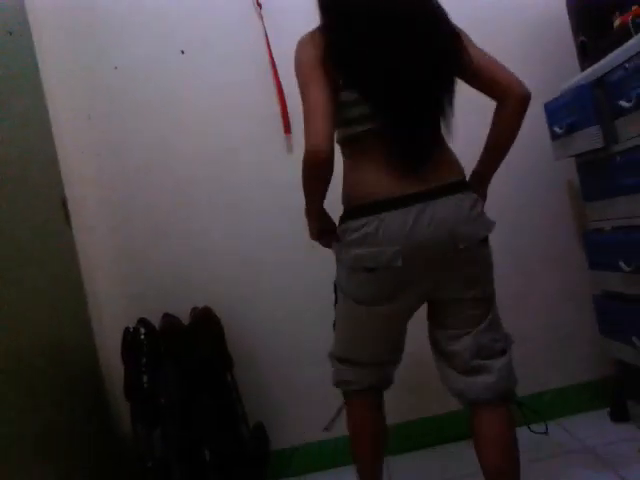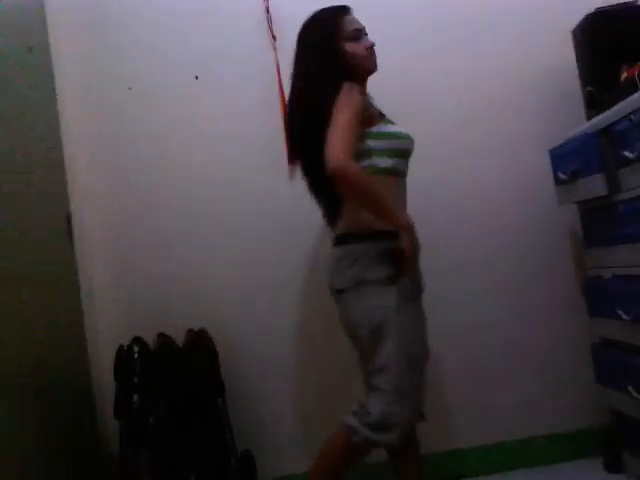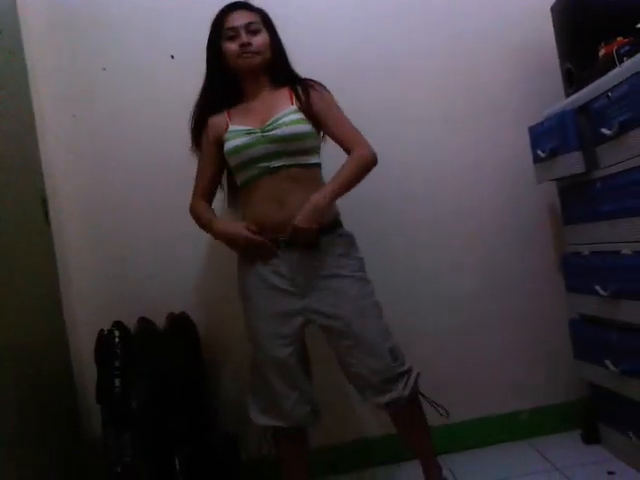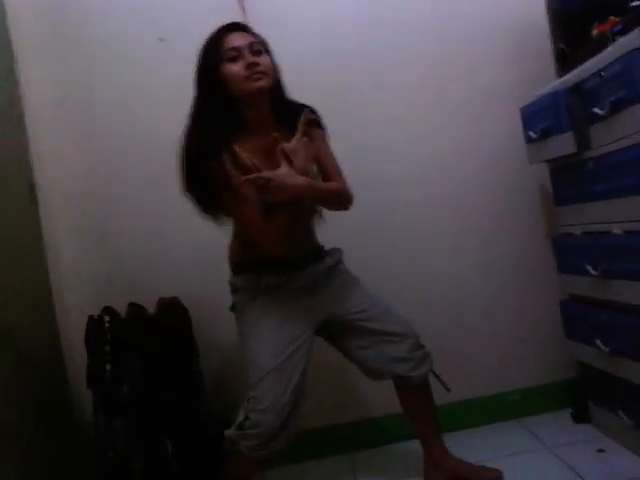
dt=1s
person 1, frame 1
left shoulder: (318, 47)
left elbow: (319, 149)
right elbow: (515, 94)
left wrist: (314, 214)
right wrist: (479, 181)
left hip: (375, 231)
right hip: (453, 213)
left knee: (359, 375)
right knee: (483, 372)
person 1, frame 2
left shoulder: (357, 104)
right shoulder: (349, 95)
left elbow: (338, 201)
right elbow: (338, 164)
left wrist: (394, 221)
right wrist: (400, 219)
left hip: (382, 261)
right hip: (372, 263)
left knee: (399, 399)
right knee: (389, 407)
person 1, frame 3
left shoulder: (307, 93)
right shoulder: (218, 123)
left elbow: (363, 153)
right elbow: (199, 200)
left wrist: (320, 201)
right wrist: (222, 228)
left hip: (328, 251)
right hip: (264, 266)
left knee: (382, 368)
right knee: (280, 392)
person 1, frame 4
left shoulder: (301, 123)
right shoulder: (224, 152)
left elbow: (343, 197)
right elbow: (268, 240)
left wrist: (301, 185)
right wrist: (295, 175)
left hip: (322, 270)
right hip: (267, 290)
left knee: (406, 350)
right knee: (268, 411)
